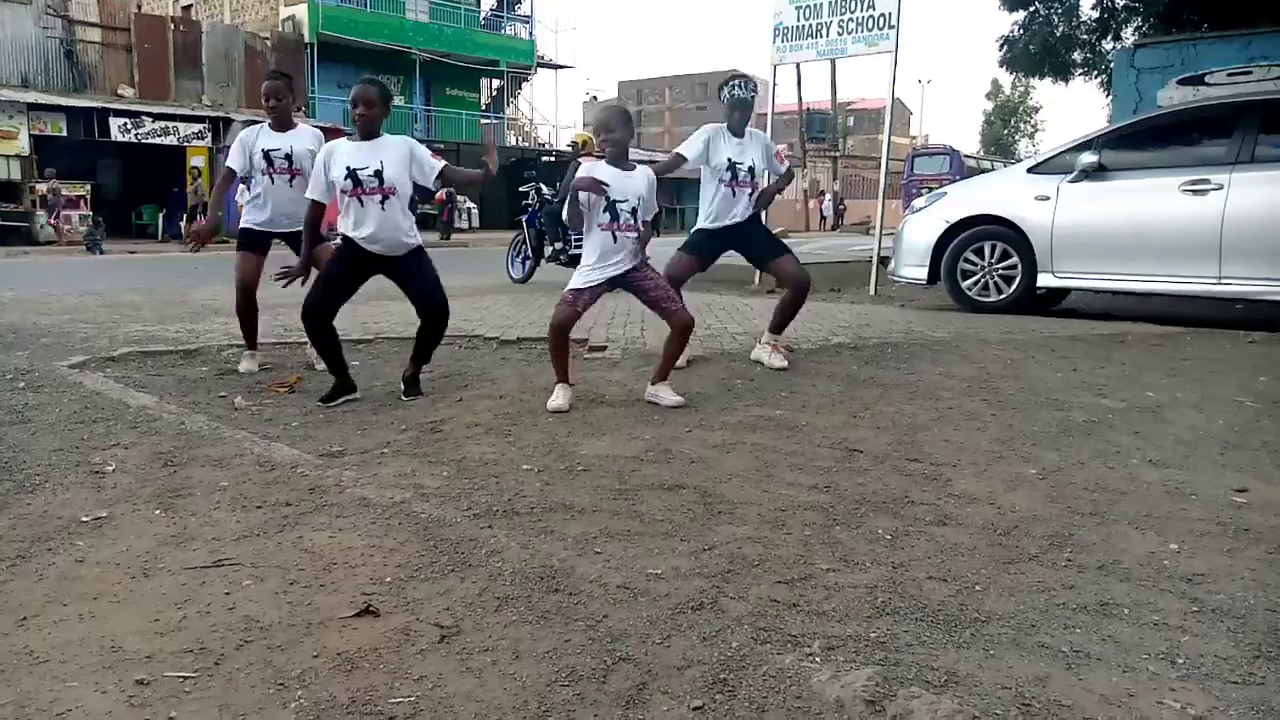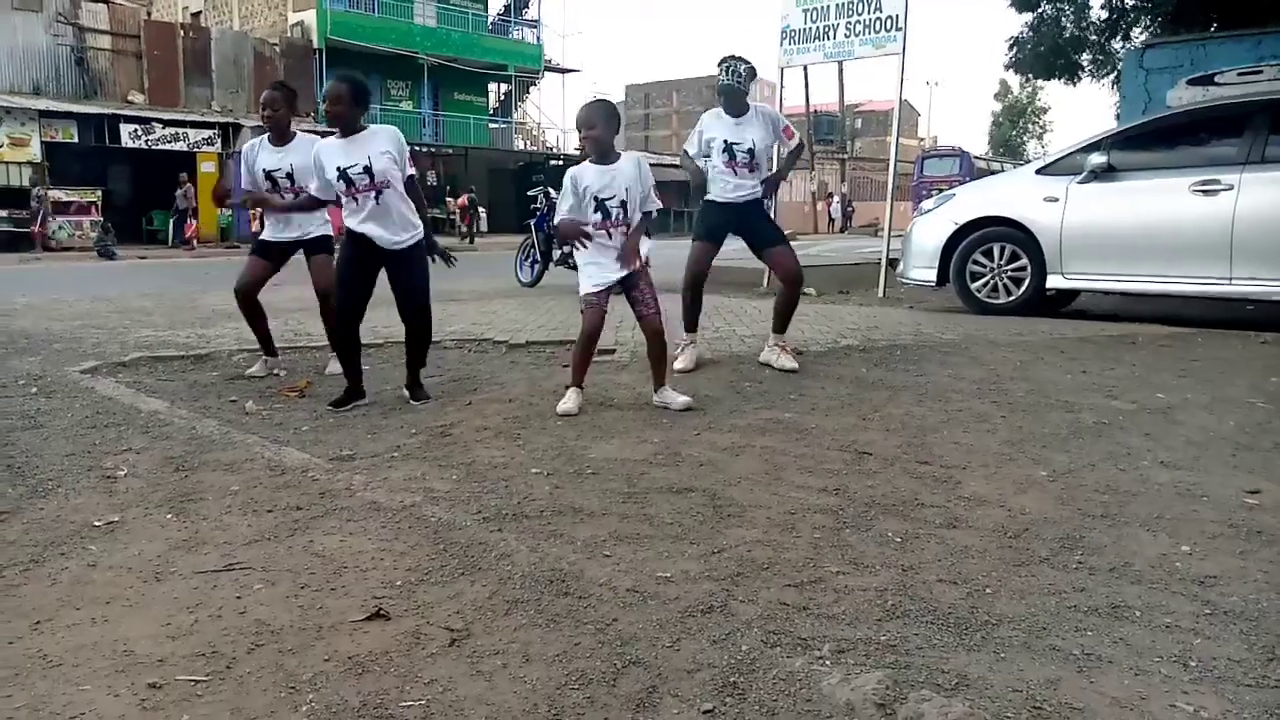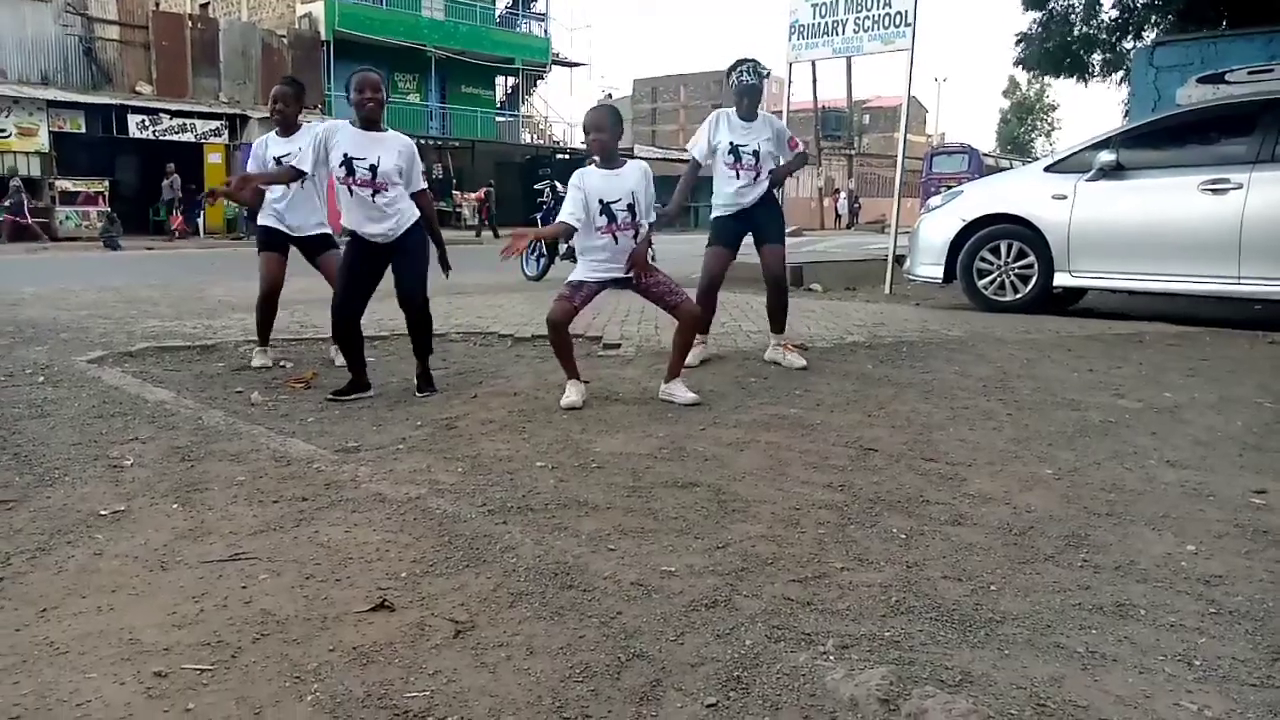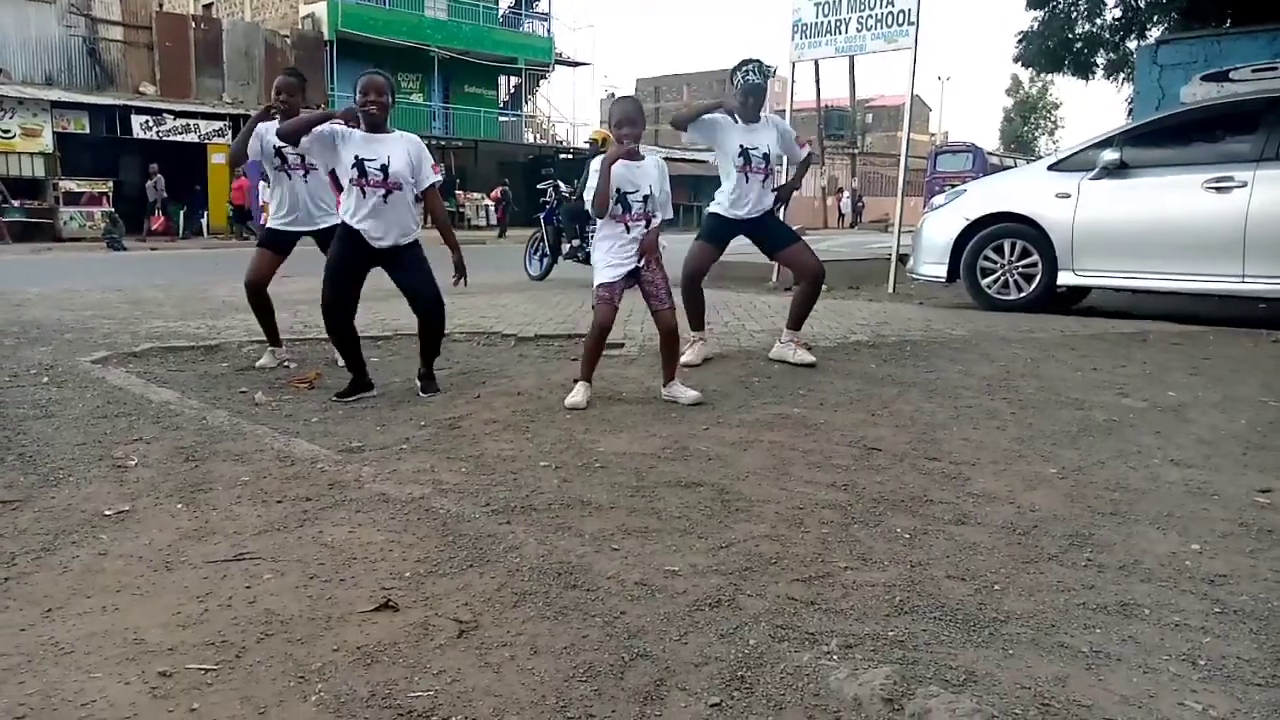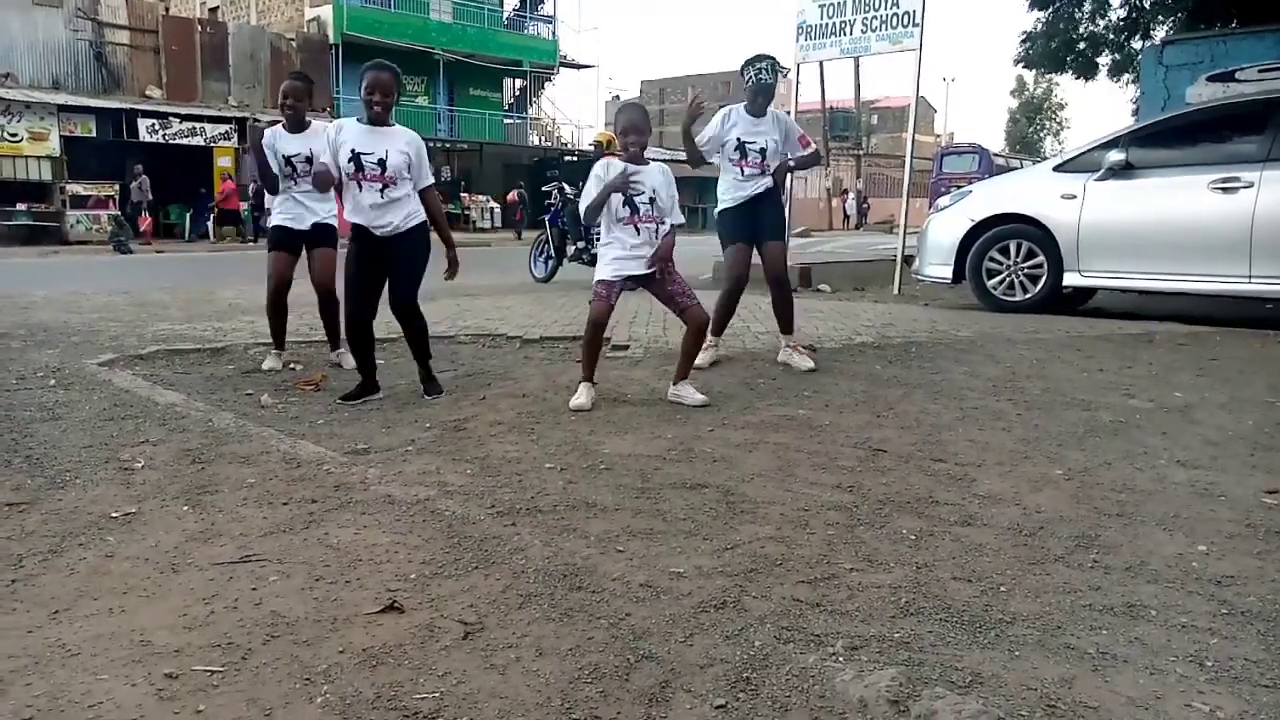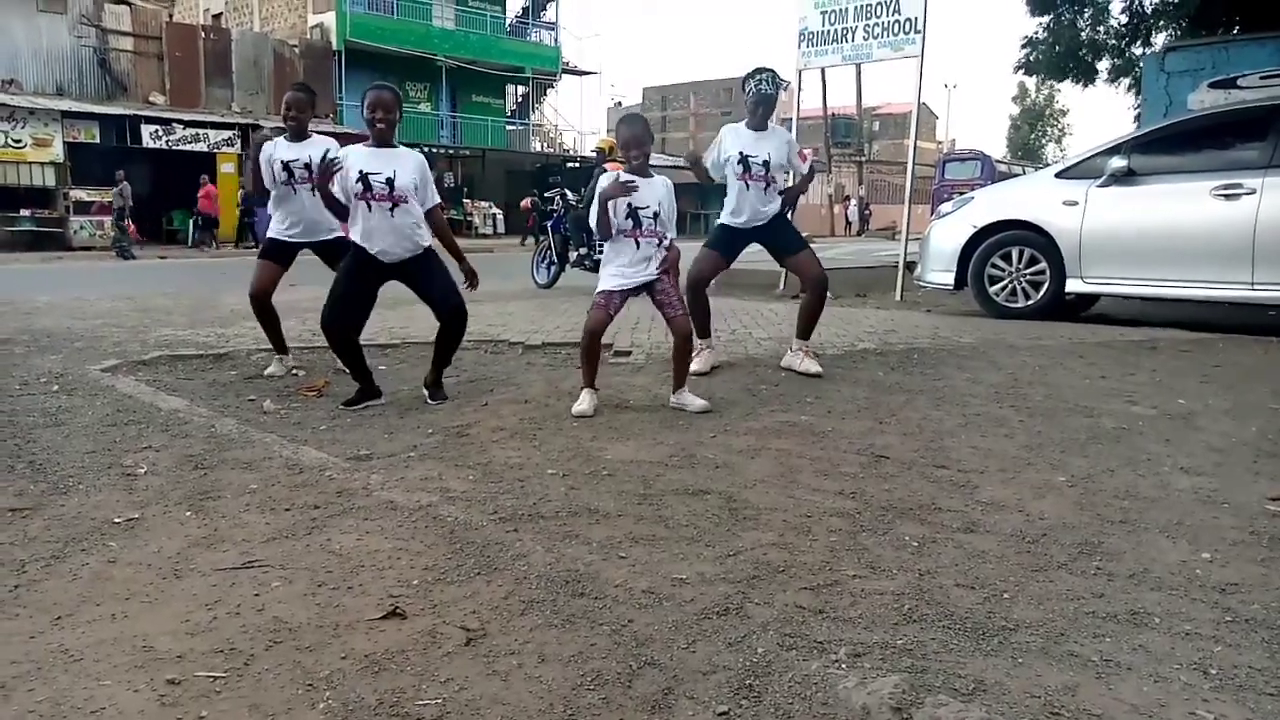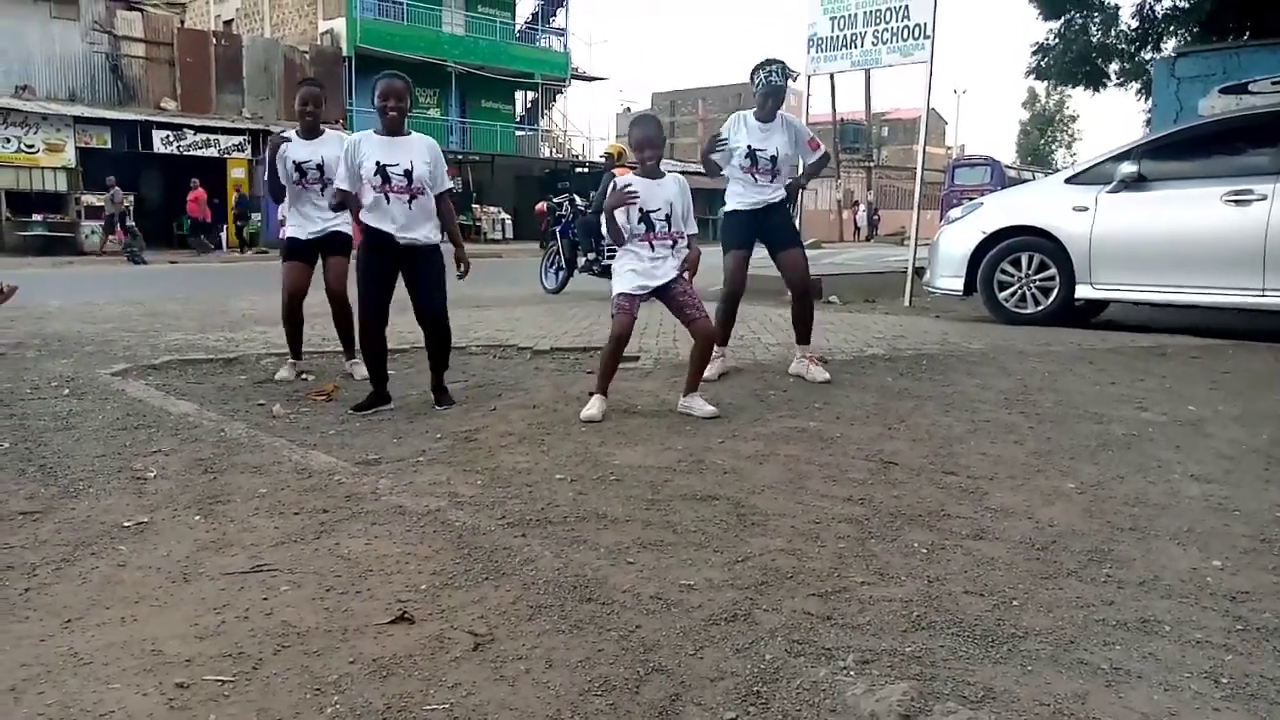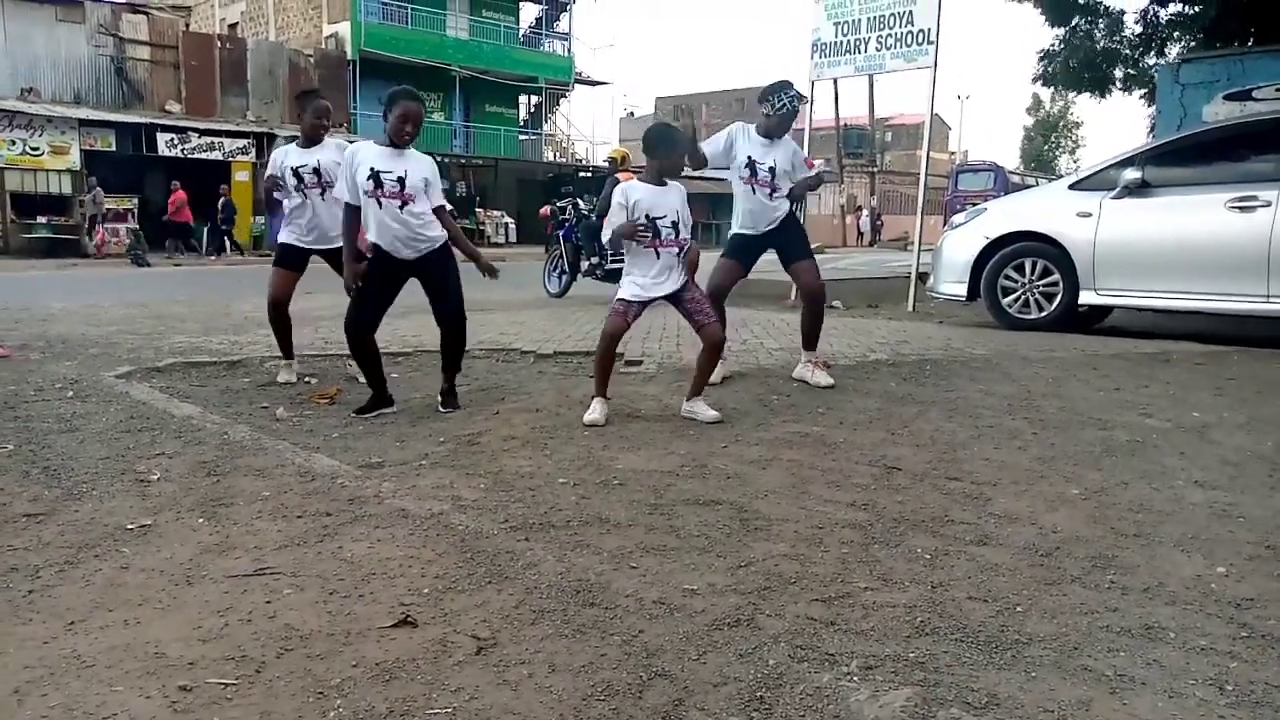
dt=0.4s
person 1, frame 1
left shoulder: (404, 147)
right shoulder: (331, 151)
left elbow: (444, 174)
right elbow: (316, 206)
left wrist: (485, 175)
right wrist: (304, 263)
left hip: (404, 248)
right hip: (355, 248)
left knee: (437, 312)
right knee: (313, 313)
left ankle: (411, 374)
right ankle: (344, 382)
person 1, frame 2
left shoulder: (390, 136)
right shoulder: (324, 151)
left elbow: (412, 187)
right elbow: (316, 199)
left wrist: (430, 238)
right wrist: (269, 200)
left hip: (408, 240)
right hip: (361, 243)
left knee: (418, 315)
right knee: (344, 316)
left ankle: (413, 378)
right ankle: (354, 386)
person 1, frame 3
left shoulder: (402, 144)
right shoulder: (329, 133)
left elbow: (421, 196)
right elbow: (295, 170)
left wrist: (440, 246)
right wrist: (256, 180)
left hip: (407, 233)
right hip: (363, 238)
left knee: (414, 301)
right knee: (343, 311)
left ankle: (423, 370)
right ankle: (359, 378)
person 1, frame 4
left shoulder: (411, 144)
right shoulder: (340, 137)
left elbow: (432, 199)
right elbow: (284, 133)
left wrist: (455, 249)
right wrist: (330, 114)
left hip: (401, 242)
right hip: (353, 239)
left knee: (431, 306)
right knee: (334, 310)
left ankle: (426, 371)
right ankle: (360, 378)
person 1, frame 5
left shoulder: (410, 139)
right shoulder: (341, 130)
left elbow: (428, 194)
right elbow: (338, 187)
left wrist: (450, 245)
right wrist: (324, 177)
left hip: (409, 233)
right hip: (365, 236)
left knee: (404, 303)
right knee: (358, 312)
left ankle: (427, 374)
right ankle: (369, 380)
person 1, frame 6
left shoulder: (414, 160)
right shoulder: (347, 157)
left elbow: (434, 215)
right elbow: (340, 213)
left wrist: (462, 260)
right wrist: (322, 187)
left hip: (416, 254)
right hip: (365, 255)
left knee: (455, 313)
right knee: (335, 322)
left ankle: (434, 379)
right ankle: (368, 386)
person 1, frame 7
left shoulder: (427, 145)
right shoulder: (358, 144)
left elbow: (443, 200)
right elbow: (344, 196)
left wrist: (458, 246)
right wrist: (342, 201)
left hip: (424, 245)
right hip: (378, 243)
left knee: (434, 316)
right knee: (371, 319)
left ankle: (438, 384)
right ankle: (379, 390)
person 1, frame 8
left shoulder: (425, 163)
right shoulder: (356, 153)
left elbow: (441, 214)
right elbow: (351, 212)
left wrist: (475, 256)
right wrist: (352, 260)
left hip: (433, 253)
right hip: (384, 255)
left knee: (453, 321)
right knee: (357, 326)
left ankle: (448, 387)
right ankle: (381, 393)
person 2, frame 1
left shoulder: (761, 140)
right shoulder: (710, 134)
left elbow: (786, 171)
right elbow: (675, 161)
left wrist: (774, 186)
left hip: (749, 223)
right hip: (712, 225)
left knee: (799, 281)
right knee: (670, 279)
left ankle: (768, 343)
person 2, frame 2
left shoulder: (766, 115)
right shoulder: (710, 120)
left elbow: (795, 146)
right elbow: (687, 156)
left wrist: (779, 174)
right wrist: (696, 173)
left hip: (753, 208)
right hip: (717, 205)
left knee: (793, 275)
right knee: (694, 274)
left ankle: (775, 345)
right ankle: (689, 343)
person 2, frame 3
left shoulder: (772, 124)
right shoulder: (717, 120)
left elbow: (800, 154)
right elbow: (694, 164)
left wrist: (785, 169)
right wrist: (676, 201)
left hip: (763, 204)
right hip: (726, 209)
left knee: (776, 276)
right knee: (710, 278)
left ankle: (778, 343)
right ankle: (700, 341)
person 2, frame 4
left shoulder: (777, 126)
right shoulder: (720, 124)
left elbow: (805, 156)
right elbow: (676, 121)
left wrist: (792, 184)
right wrist: (718, 105)
left hip: (764, 215)
right hip: (724, 214)
left knee: (814, 272)
right knee: (691, 272)
left ankle: (788, 341)
right ankle: (698, 340)
person 2, frame 5
left shoulder: (782, 122)
right shoulder: (727, 116)
left elbow: (813, 155)
right elbow: (696, 160)
left wrist: (788, 165)
right wrist: (686, 128)
left hip: (767, 199)
right hip: (732, 204)
left knee: (776, 275)
right knee: (736, 277)
left ankle: (789, 345)
right ankle: (712, 343)
person 2, frame 6
left shoulder: (782, 137)
right shoulder: (728, 134)
left elbow: (807, 170)
right elbow: (710, 178)
left wrist: (799, 184)
right wrist: (694, 165)
left hip: (774, 220)
right hip: (733, 222)
left knee: (817, 281)
right knee: (694, 280)
left ankle: (798, 350)
right ankle: (705, 348)
person 2, frame 7
left shoulder: (791, 125)
right shoulder: (736, 122)
left elbow: (822, 156)
right elbow: (713, 169)
left wrist: (800, 181)
right wrist: (706, 151)
left hip: (775, 210)
right hip: (739, 210)
left knee: (800, 284)
right knee: (734, 286)
left ankle: (803, 357)
right ankle: (718, 355)
person 2, frame 8
left shoulder: (789, 145)
right shoulder: (736, 133)
left elbow: (815, 177)
right elbow: (699, 161)
left wrist: (804, 184)
right wrist: (691, 137)
left hip: (785, 224)
right hip: (746, 229)
left knee: (815, 292)
right knee: (714, 290)
left ankle: (809, 361)
right ankle: (717, 359)
person 3, frame 1
left shoulder: (646, 176)
right shoulder: (588, 172)
right elbow: (576, 224)
left wrist: (646, 234)
right wrist: (575, 192)
left hip: (634, 264)
right hip: (595, 264)
left knee: (683, 321)
right knee: (559, 322)
left ankle: (658, 384)
right ankle: (562, 386)
person 3, frame 2
left shoulder: (635, 164)
right shoulder: (575, 175)
left elbow: (648, 210)
right elbow: (562, 224)
left wrist: (634, 237)
right wrist: (570, 227)
left hip: (631, 261)
right hip: (595, 264)
left knee: (654, 330)
right knee: (592, 327)
left ankle: (661, 389)
right ankle: (574, 388)
person 3, frame 3
left shoulder: (641, 170)
right shoulder: (581, 178)
left elbow: (648, 219)
right elbow: (570, 225)
left wrist: (642, 246)
right wrist: (535, 234)
left hip: (633, 262)
right hip: (592, 264)
left knee: (691, 313)
right knee: (556, 317)
left ankle: (671, 381)
right ankle: (574, 382)
person 3, frame 4
left shoulder: (657, 165)
right shoulder: (601, 164)
left elbow: (663, 214)
right elbow: (599, 211)
left wrist: (653, 234)
right wrist: (607, 163)
left hip: (645, 253)
right hip: (611, 257)
left knee: (668, 323)
right knee: (603, 322)
left ankle: (670, 383)
right ankle: (583, 382)
person 3, frame 5
left shoulder: (662, 172)
right shoulder: (605, 168)
left elbow: (673, 221)
right elbow: (589, 219)
left wrist: (667, 242)
right wrist: (609, 188)
left hip: (655, 260)
right hip: (616, 259)
left knee: (699, 320)
right knee: (596, 318)
left ankle: (679, 384)
right ankle: (586, 384)
person 3, frame 6
left shoulder: (665, 185)
right shoulder: (611, 181)
right elbow: (604, 234)
left wrist: (674, 251)
right wrist: (604, 200)
left hip: (656, 269)
right hip: (619, 270)
left knee: (683, 329)
right knee: (593, 326)
left ankle: (679, 391)
right ankle: (588, 390)
person 3, frame 7
left shoulder: (678, 183)
right shoulder: (622, 186)
left elbow: (689, 229)
right elbow: (618, 239)
left wrist: (694, 250)
right wrist: (609, 209)
left hip: (672, 270)
right hip: (633, 270)
left knee: (707, 332)
right knee: (620, 331)
left ankle: (690, 396)
right ankle: (599, 396)
person 3, frame 8
left shoulder: (679, 192)
right shoulder: (626, 191)
right elbow: (614, 240)
left wrist: (692, 252)
right wrist: (621, 231)
left hip: (678, 278)
right hip: (639, 279)
left knee: (716, 336)
right knee: (611, 332)
left ankle: (693, 400)
right ankle: (599, 399)
person 4, frame 1
left shoulder: (313, 136)
right shoulder: (250, 136)
right elbow: (228, 180)
right wrist: (212, 218)
left hip: (300, 222)
right hip: (257, 221)
right knee: (245, 287)
right ankle: (250, 350)
person 4, frame 2
left shoulder: (313, 144)
right shoulder: (251, 150)
right wrist: (227, 198)
left hip: (315, 229)
right hip: (276, 233)
left knee: (327, 290)
right knee: (243, 288)
left ankle: (336, 352)
right ankle: (270, 355)
person 4, frame 3
left shoulder: (319, 134)
right shoulder: (262, 144)
right elbow: (255, 197)
right wrist: (226, 193)
left hip: (315, 225)
right hip: (273, 223)
right knee: (270, 286)
left ankle: (338, 344)
right ankle: (262, 347)
person 4, frame 4
right shoulder: (263, 130)
right elbow: (234, 161)
right wrist: (253, 121)
left hip: (325, 218)
right hip: (281, 220)
right knee: (254, 283)
right ankle: (275, 347)
person 4, frame 5
left shoulder: (326, 132)
right shoulder: (270, 136)
left elbow: (331, 182)
right elbow: (272, 188)
left wrist: (328, 178)
right wrist: (255, 148)
left hip: (321, 217)
right hip: (286, 219)
left knee: (324, 284)
right knee: (277, 285)
left ankle: (337, 348)
right ankle: (278, 349)
person 4, frame 6
left shoulder: (328, 145)
right shoulder: (269, 148)
right elbow: (260, 198)
right wrist: (255, 157)
left hip: (328, 230)
right hip: (284, 232)
right knee: (258, 294)
right ankle: (281, 355)
person 4, frame 7
left shoulder: (341, 141)
right shoulder: (283, 144)
right elbow: (277, 197)
right wrist: (271, 158)
left hip: (336, 226)
right hip: (299, 229)
left knee: (337, 292)
right knee: (292, 294)
left ankle: (352, 358)
right ankle: (294, 359)
person 4, frame 8
left shoulder: (341, 149)
right shoulder: (282, 155)
right elbow: (271, 202)
right wrist: (270, 187)
left hip: (337, 236)
right hip: (294, 237)
right knee: (276, 301)
right ankle: (288, 360)
